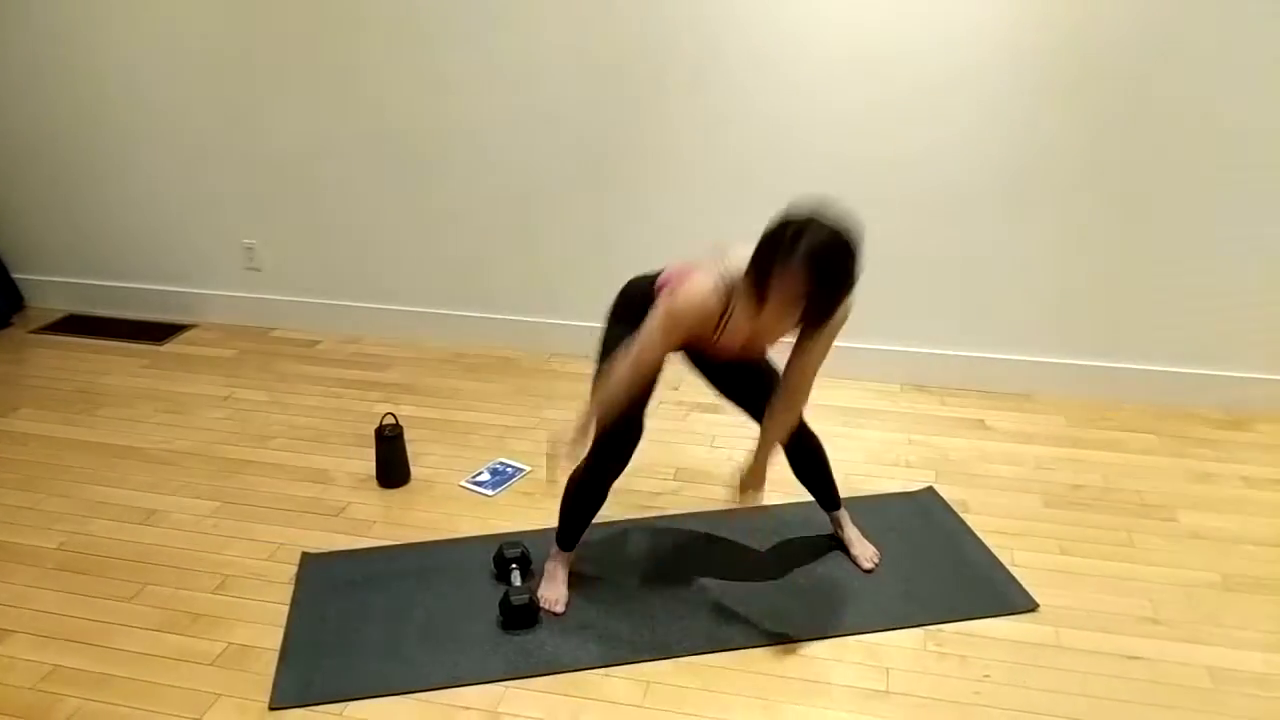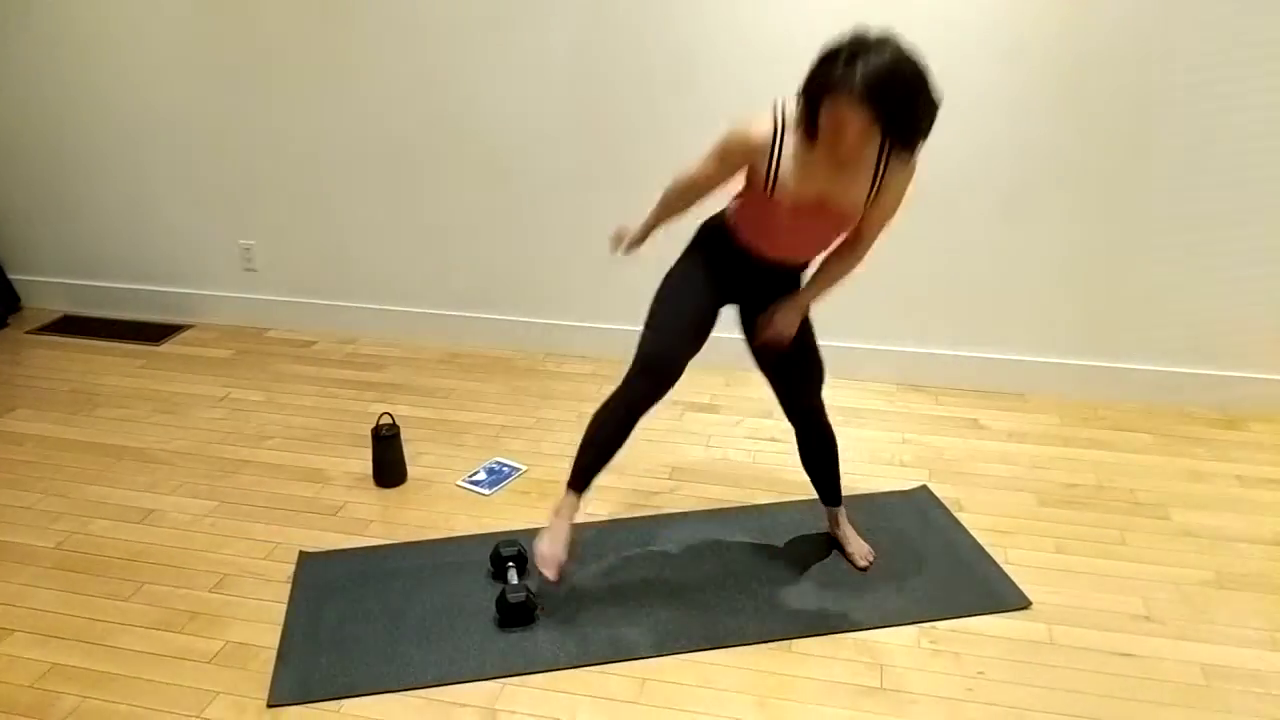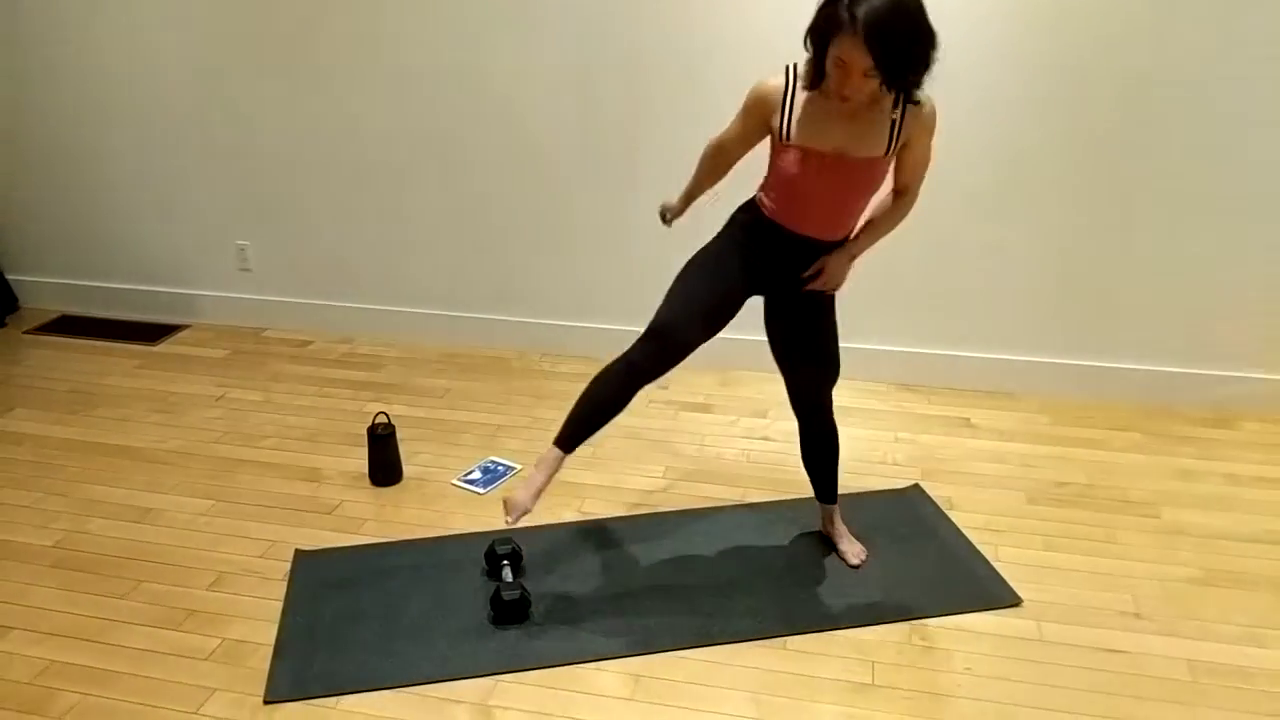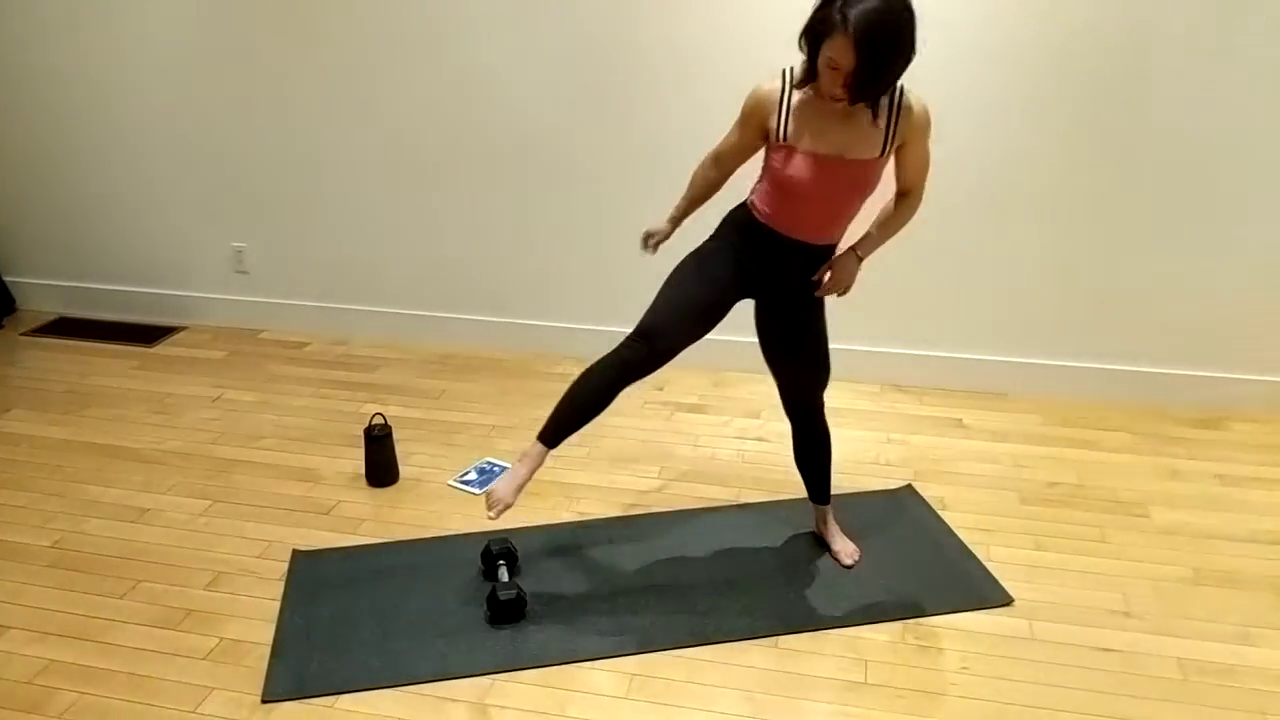
dt=0.2s
person 1, frame 1
left shoulder: (830, 305)
right shoulder: (705, 295)
left elbow: (795, 390)
right elbow: (633, 363)
left wrist: (760, 460)
right wrist: (589, 421)
left hip: (718, 344)
right hip: (645, 310)
left knee: (793, 431)
right knee: (615, 448)
left ankle: (840, 521)
right ankle: (560, 558)
person 1, frame 2
left shoulder: (895, 165)
right shoulder: (762, 138)
left elbow: (858, 242)
right elbow: (693, 182)
left wrist: (800, 302)
right wrist: (641, 230)
left hip: (779, 282)
right hip: (715, 260)
left knee: (804, 405)
right knee: (646, 381)
left ankle: (837, 519)
right ankle: (567, 507)
person 1, frame 3
left shoulder: (915, 115)
right shoulder: (778, 94)
left elbow: (904, 196)
right elbow: (724, 150)
left wrist: (848, 254)
right wrist: (682, 202)
left hip: (810, 269)
right hip: (747, 244)
left knee: (814, 401)
right knee: (653, 352)
left ankle: (830, 518)
right ankle: (547, 465)
person 1, frame 4
left shoulder: (908, 117)
right shoulder: (773, 98)
left elbow: (909, 196)
right elbow: (722, 162)
left wrist: (857, 255)
right wrist: (673, 222)
left hip: (801, 273)
right hip: (738, 246)
left knee: (806, 405)
right knee: (639, 351)
left ankle: (824, 518)
right ankle: (530, 460)
